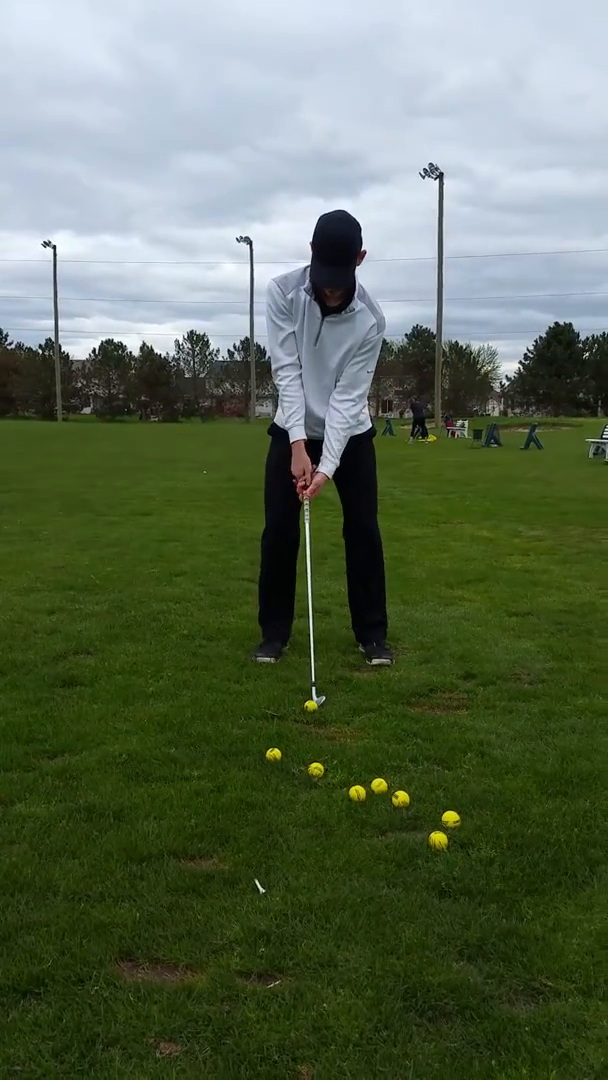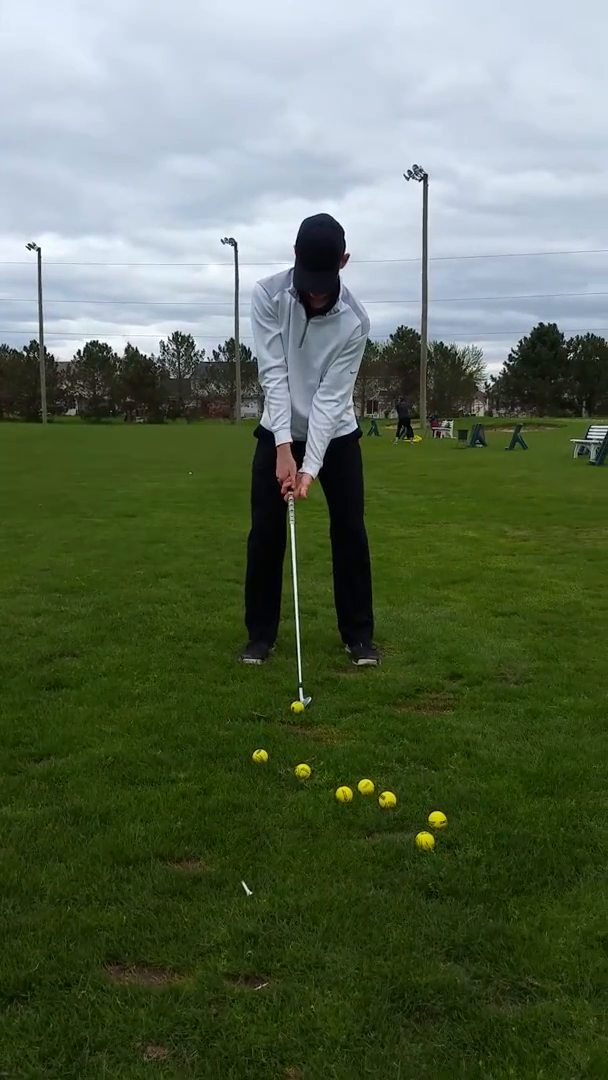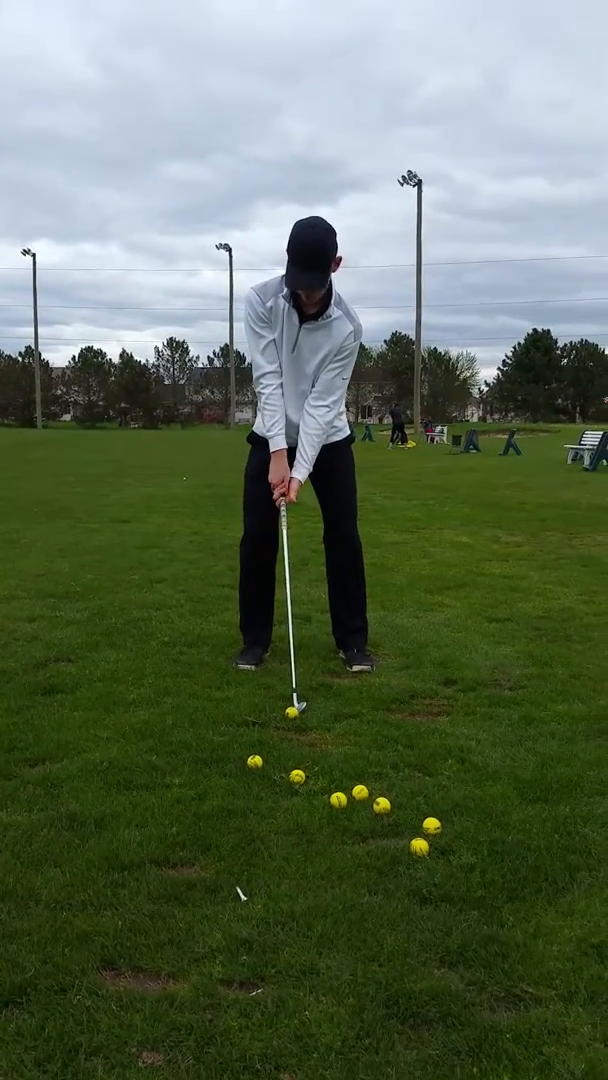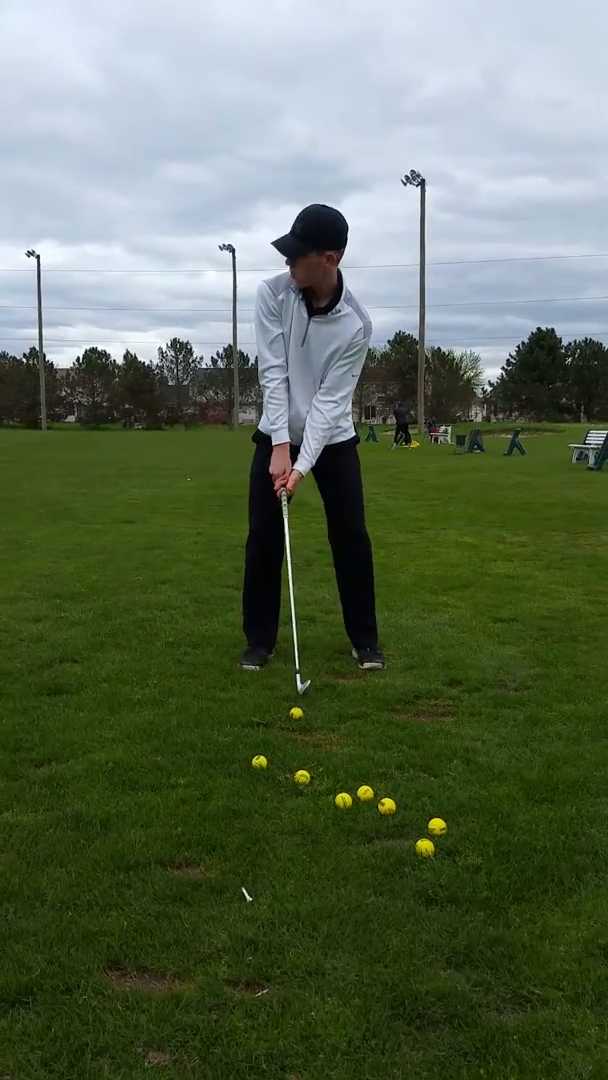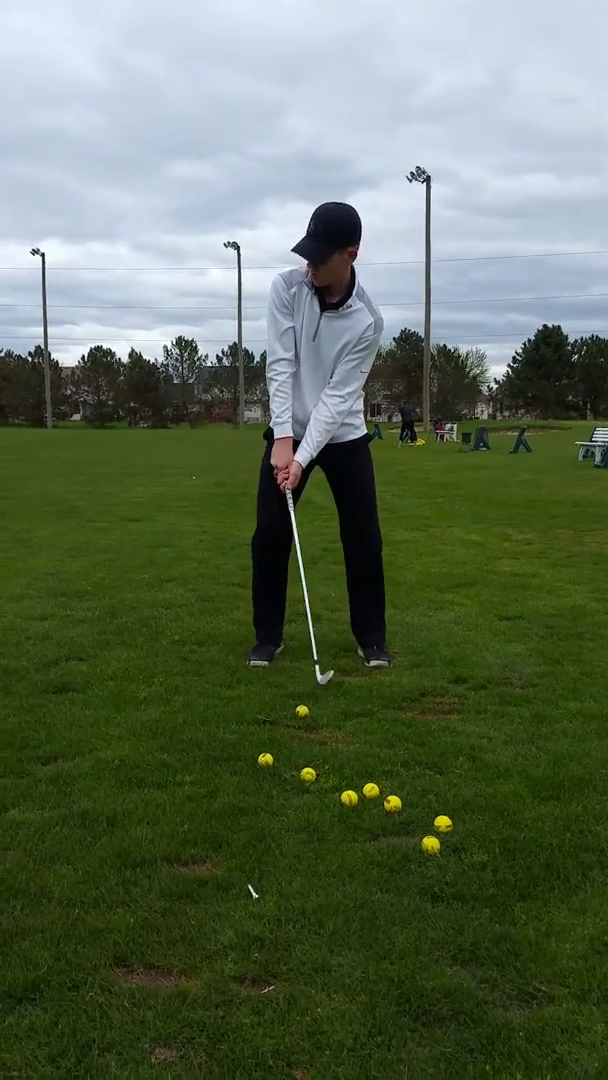
dt=0.3s
person 1, frame 1
left shoulder: (370, 319)
right shoulder: (283, 291)
left elbow: (349, 396)
right elbow: (286, 371)
left wrist: (327, 468)
right wrist: (299, 444)
left hip: (350, 435)
right hip: (292, 431)
left knee: (363, 531)
right knee: (278, 531)
left ankle: (372, 633)
right ankle: (274, 631)
person 1, frame 2
left shoulder: (354, 321)
right shoulder: (268, 294)
left elbow: (331, 397)
right elbow: (273, 374)
left wrist: (311, 468)
right wrist: (285, 448)
left hip: (336, 434)
right hip: (278, 432)
left knee: (349, 531)
right knee: (265, 532)
left ankle: (358, 633)
right ankle: (261, 632)
person 1, frame 3
left shoulder: (346, 327)
right shoulder: (261, 300)
left elbow: (323, 402)
right elbow: (267, 380)
left wrist: (300, 472)
right wrist: (279, 453)
left hip: (328, 440)
right hip: (272, 437)
left knee: (343, 537)
right knee: (257, 537)
left ankle: (352, 639)
right ankle: (255, 638)
person 1, frame 4
left shoulder: (355, 324)
right shoulder: (272, 294)
left elbow: (331, 400)
right elbow: (273, 374)
left wrist: (302, 466)
right wrist: (282, 447)
left hip: (333, 441)
right hip: (276, 436)
left knee: (351, 536)
right knee: (263, 537)
left ankle: (364, 639)
right ankle: (259, 639)
person 1, frame 5
left shoulder: (367, 320)
right shoulder: (286, 288)
left elbow: (339, 395)
right elbow: (281, 366)
left wrist: (304, 458)
right wrist: (284, 440)
left hip: (343, 437)
right hip: (287, 433)
left knee: (363, 536)
right knee: (270, 533)
left ankle: (371, 636)
right ankle: (268, 636)
